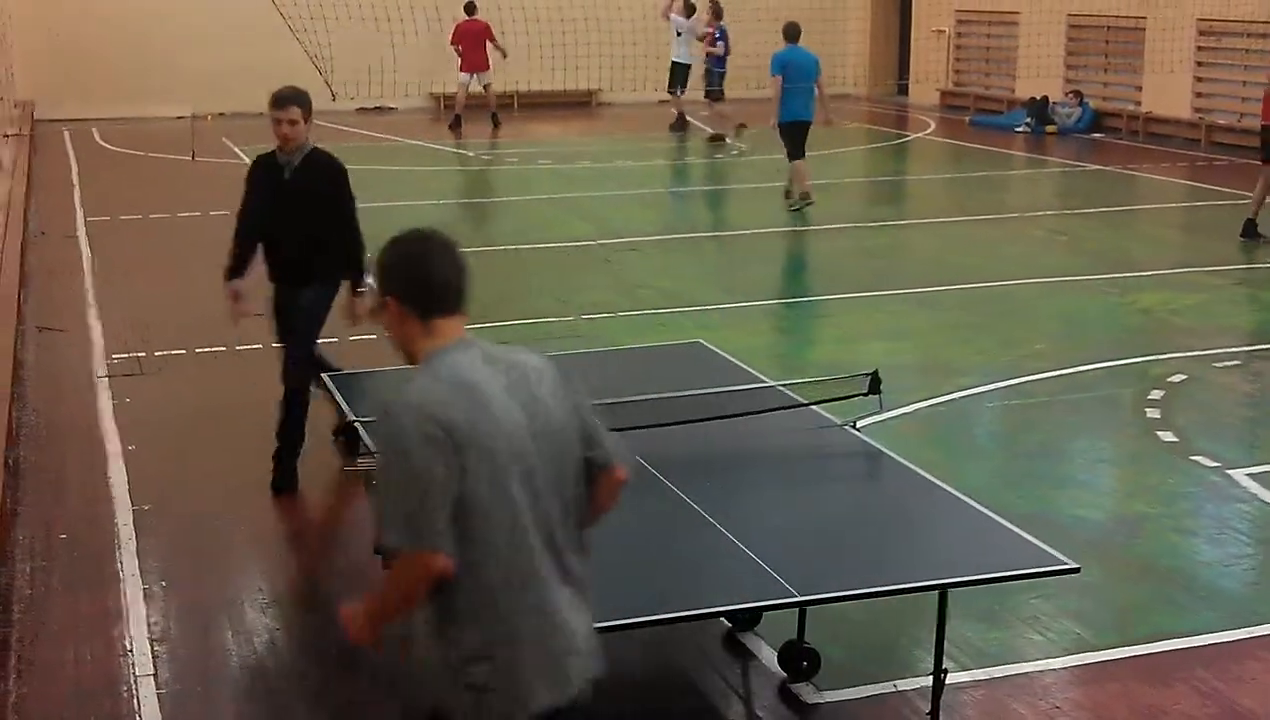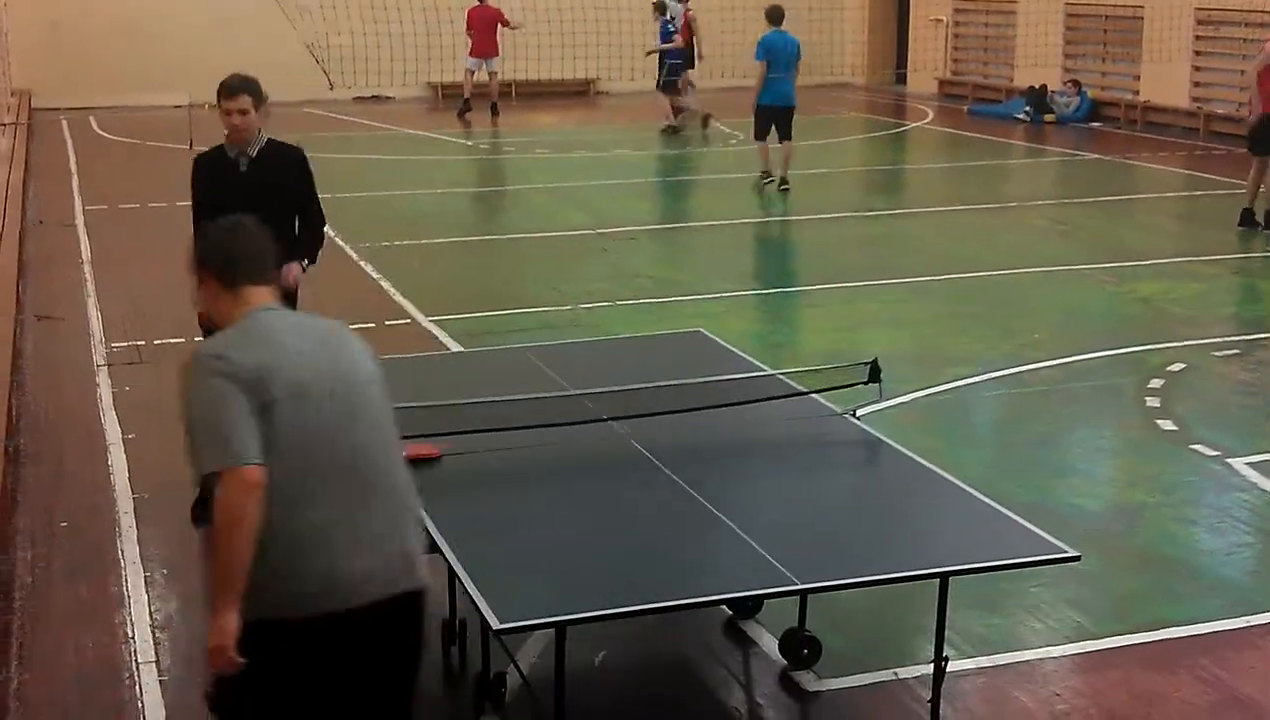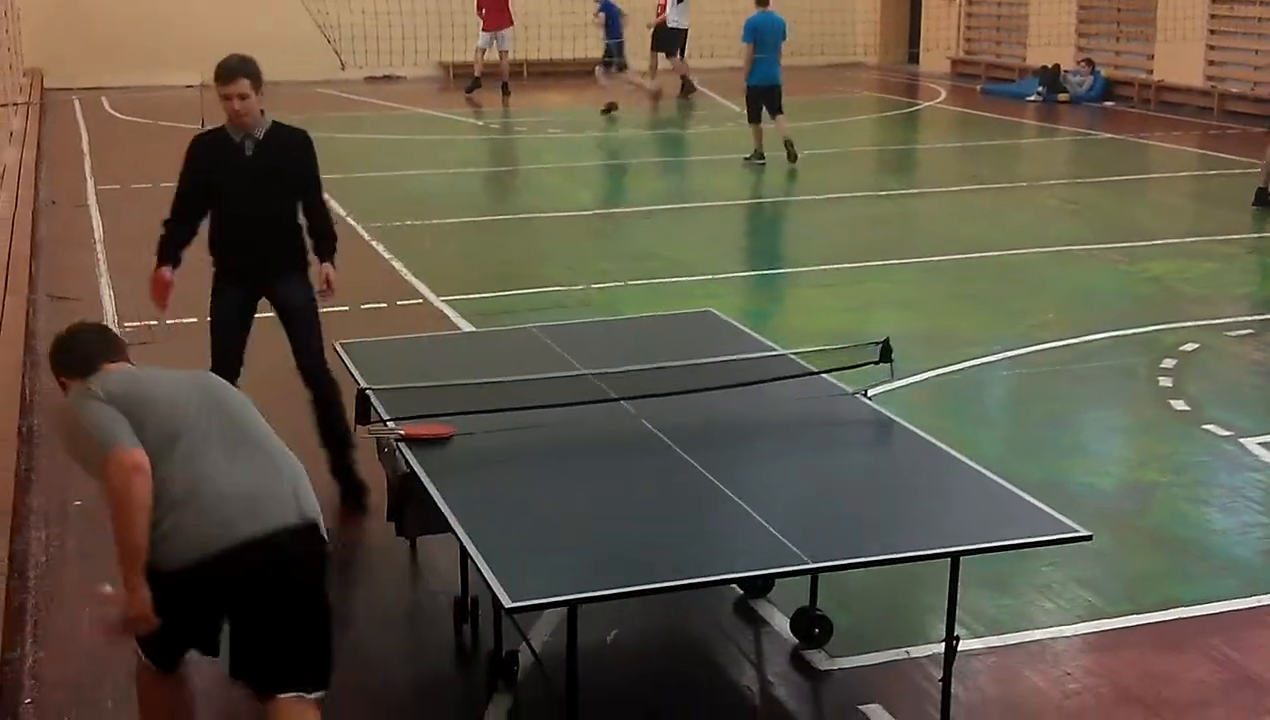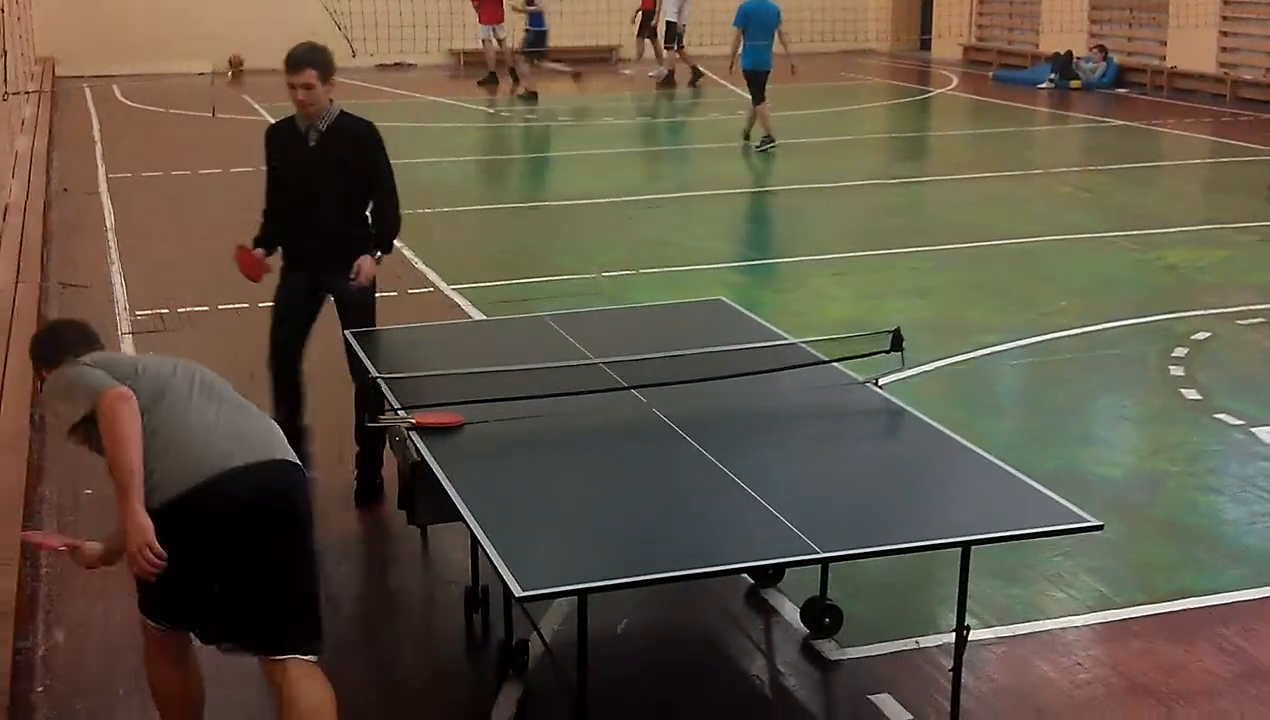
dt=0.4s
person 1, frame 1
left shoulder: (416, 409)
right shoulder: (537, 369)
left elbow: (427, 561)
right elbow: (612, 477)
left wrist: (371, 617)
left hip: (500, 675)
right hip: (568, 647)
person 1, frame 2
left shoulder: (215, 362)
right shoulder: (345, 338)
left elbow: (245, 482)
left wrist: (224, 609)
left hip: (293, 598)
right hip: (397, 581)
person 1, frame 3
left shoulder: (83, 403)
right shoulder: (202, 380)
left elbow: (131, 466)
left wrist: (134, 583)
left hip: (195, 541)
right hip: (293, 526)
left knee: (158, 663)
person 1, frame 4
left shoulder: (65, 380)
right shoulder: (159, 368)
left elbow: (118, 402)
left wrist: (134, 514)
right wrist: (108, 551)
left hip: (193, 488)
right hip: (277, 472)
left knee: (165, 635)
right knee: (292, 658)
person 2, frame 1
left shoulder: (329, 169)
right shoulder: (261, 169)
left elbow: (348, 231)
right elbow: (249, 228)
left wrist: (356, 288)
right wrist: (235, 275)
left hip: (317, 282)
right hip: (282, 281)
left knee: (294, 367)
right knee: (302, 358)
left ankle: (287, 460)
person 2, frame 2
left shoulder: (290, 159)
right shoulder: (207, 165)
left elbow: (312, 218)
right elbow: (202, 223)
left wrist: (301, 260)
left hip: (277, 279)
person 2, frame 3
left shoulder: (294, 143)
right shoulder: (205, 149)
left elbow: (314, 205)
right elbow: (187, 210)
left wrist: (326, 256)
right wrist: (168, 260)
left hip: (289, 270)
right hip: (233, 275)
left knee: (316, 372)
right knee: (223, 375)
left ankle: (343, 466)
person 2, frame 4
left shoulder: (360, 135)
right shoulder: (278, 136)
left elbow: (386, 203)
right elbow: (276, 203)
left wrist: (374, 251)
right wrist: (265, 244)
left hip: (350, 266)
right hip: (299, 267)
left knee: (364, 368)
right knee: (281, 361)
left ankle: (369, 466)
right ankle: (292, 451)
